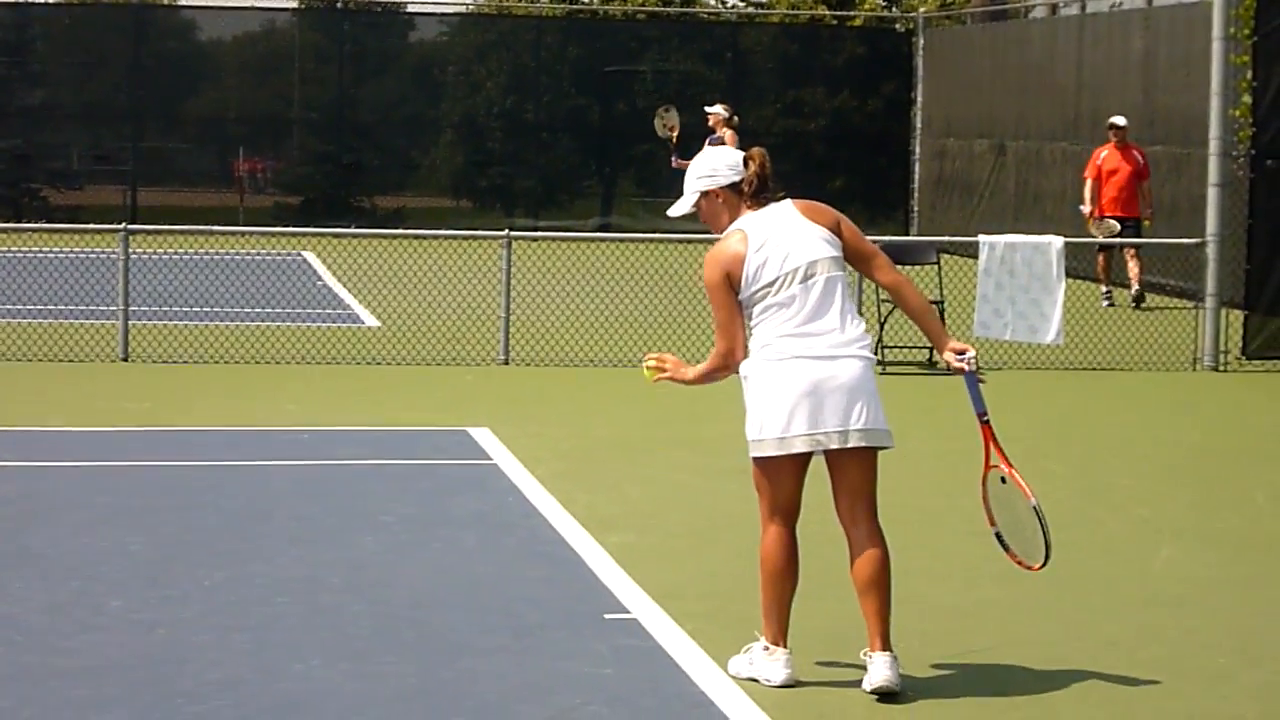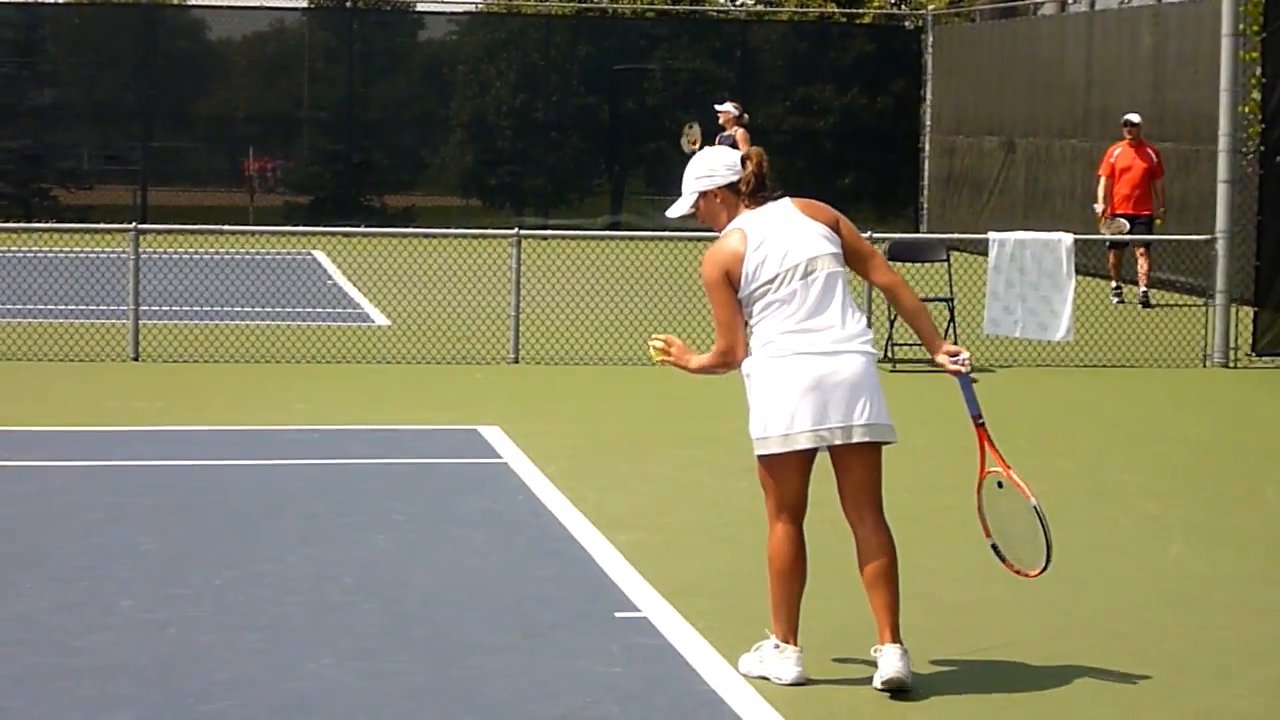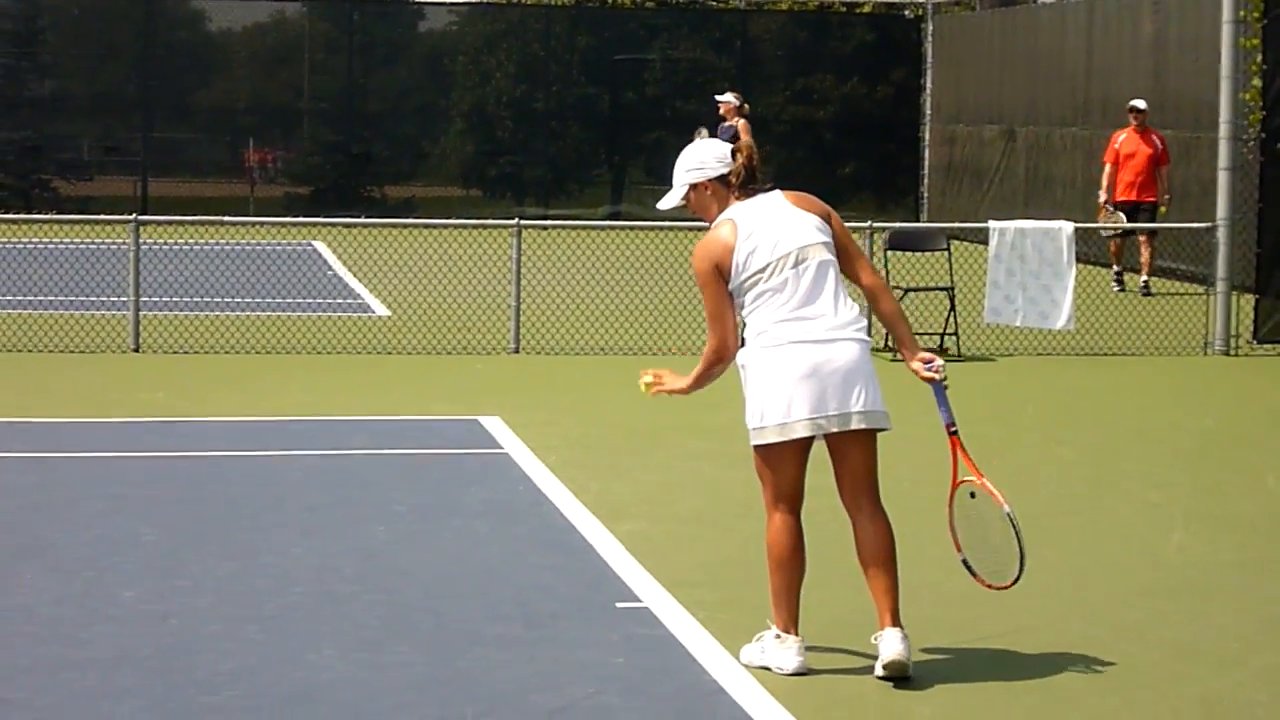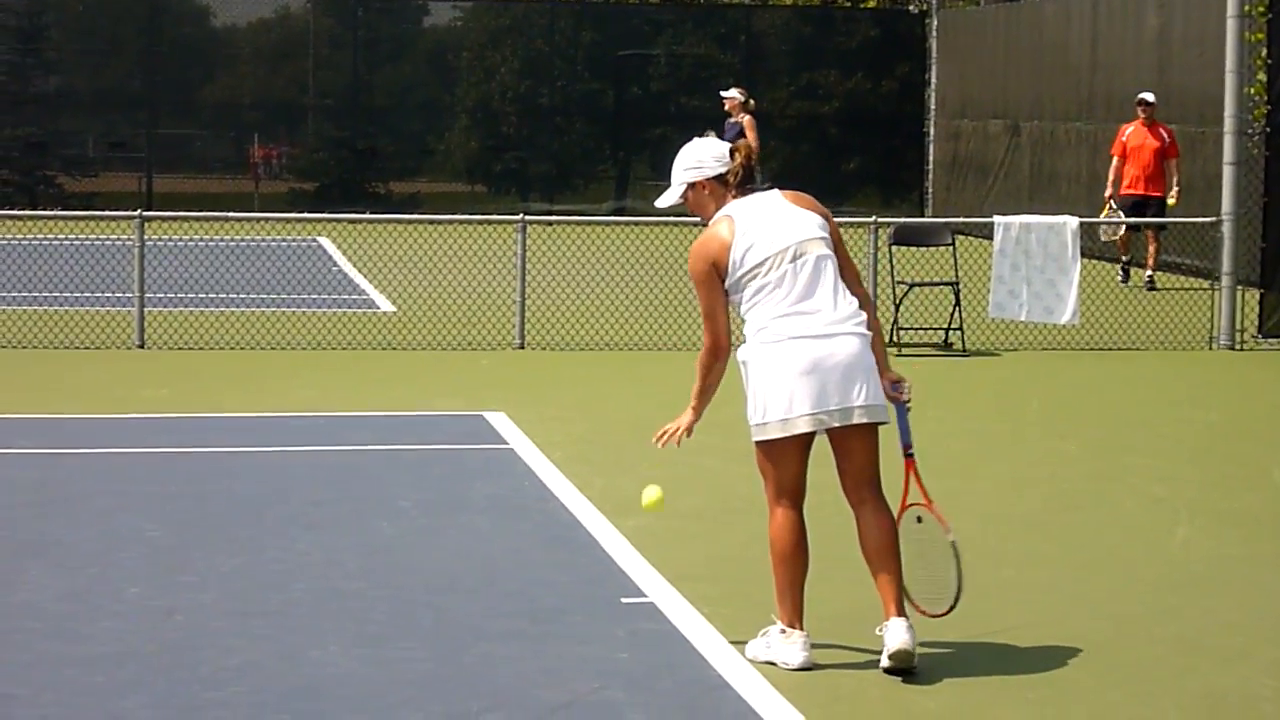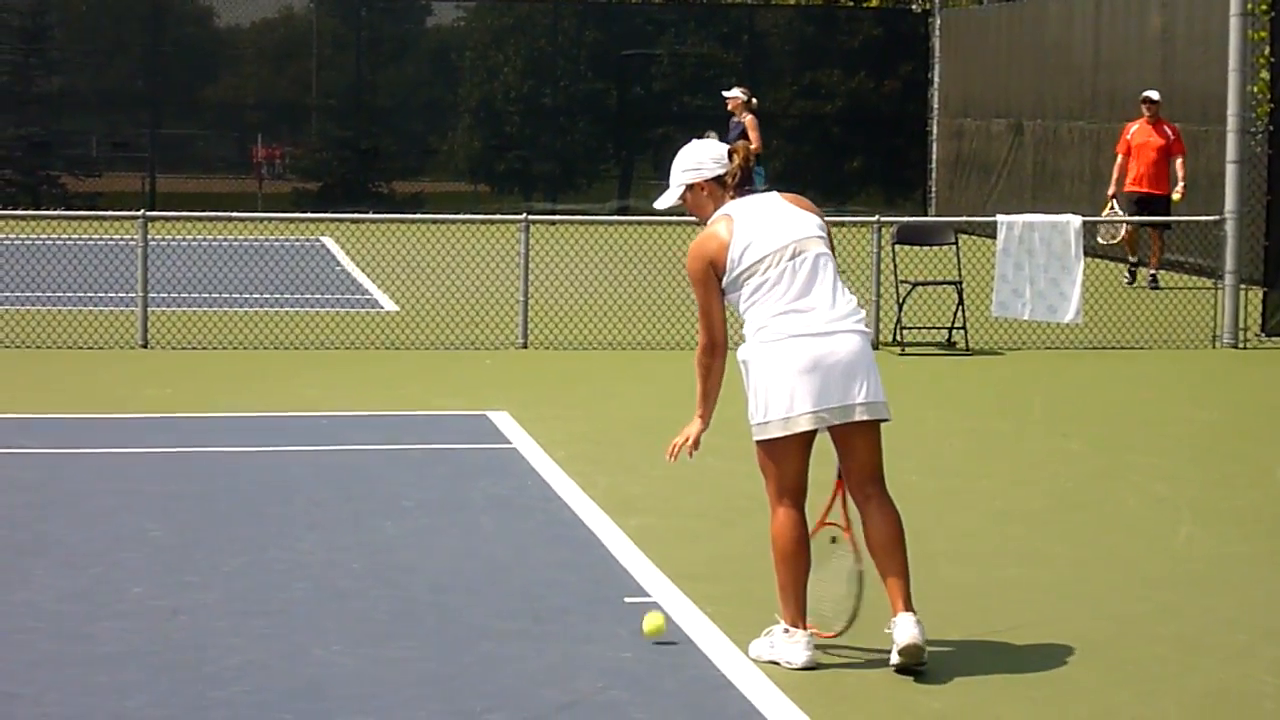
dt=0.1s
person 1, frame 1
left shoulder: (723, 256)
right shoulder: (818, 214)
left elbow: (731, 353)
right elbow: (891, 277)
left wrist: (688, 374)
right wrist: (943, 341)
left hip: (782, 384)
right hip: (850, 377)
left knee: (778, 522)
right knee: (861, 521)
left ankle: (773, 652)
right ankle: (880, 656)
person 1, frame 2
left shoulder: (721, 255)
right shoulder: (816, 212)
left elbow: (732, 352)
right elbow: (886, 278)
left wrist: (691, 362)
right wrist: (936, 345)
left hip: (785, 380)
right hip: (852, 371)
left knee: (784, 520)
right knee: (866, 517)
left ankle: (782, 650)
right ankle: (892, 650)
person 1, frame 3
left shoulder: (712, 246)
right shoulder: (806, 204)
left elbow: (723, 345)
right elbow: (868, 278)
left wrist: (687, 382)
right wrist: (910, 348)
left hip: (779, 368)
right hip: (847, 357)
left knee: (783, 509)
right knee: (864, 502)
left ankle: (785, 639)
right ankle: (891, 633)
person 1, frame 4
left shoulder: (709, 245)
right shoulder: (804, 204)
left elbow: (717, 345)
right elbow: (857, 289)
left wrist: (693, 412)
right wrist: (883, 365)
left hip: (782, 362)
right hip: (849, 351)
left knee: (785, 503)
right knee: (866, 495)
left ankle: (790, 634)
right ankle: (897, 622)
person 1, frame 5
left shoulder: (706, 245)
right shoulder: (799, 205)
left elbow: (713, 343)
left wrist: (701, 419)
left hip: (781, 361)
right hip: (849, 346)
left knee: (786, 502)
right knee: (870, 492)
left ankle: (794, 634)
right ankle: (905, 617)
person 2, frame 1
left shoulder: (1138, 154)
right shoulder: (1100, 154)
left elbow: (1144, 184)
right elbow: (1090, 182)
left wrist: (1148, 208)
right wrist: (1088, 204)
left hip: (1131, 214)
right hip: (1105, 213)
left knee: (1132, 252)
right knee: (1104, 254)
left ankle: (1136, 292)
right ankle: (1106, 291)
person 2, frame 2
left shoulder: (1151, 153)
right shoulder: (1114, 151)
left elbow: (1158, 183)
right elbow: (1104, 180)
left wrist: (1160, 207)
right wrist: (1101, 203)
left hip: (1143, 212)
right hip: (1118, 210)
left knee: (1142, 250)
right knee: (1115, 252)
left ankle: (1143, 292)
right ankle: (1116, 287)
person 2, frame 3
left shoulder: (1157, 139)
right shoulder: (1119, 137)
left elbow: (1163, 169)
right elbow: (1109, 167)
left wrist: (1165, 194)
right wrist: (1104, 192)
left hip: (1147, 199)
right hip: (1121, 198)
left knee: (1145, 238)
right knee: (1117, 240)
left ankle: (1144, 281)
right ankle: (1117, 271)
person 2, frame 4
left shoulder: (1165, 133)
right shoulder: (1126, 130)
left elbow: (1172, 162)
right elbow: (1117, 161)
left wrist: (1175, 187)
right wrist: (1110, 186)
left hip: (1155, 193)
right hip: (1129, 191)
left knee: (1152, 234)
right knee: (1122, 232)
left ankle: (1149, 275)
right ankle: (1125, 259)
person 2, frame 5
left shoulder: (1170, 130)
right shoulder: (1131, 128)
left elbow: (1178, 158)
right elbow: (1121, 158)
left wrist: (1181, 182)
right wrist: (1113, 184)
left hip: (1160, 191)
right hip: (1133, 188)
left knee: (1157, 233)
right knee: (1128, 229)
left ankle: (1153, 274)
right ankle: (1133, 260)
